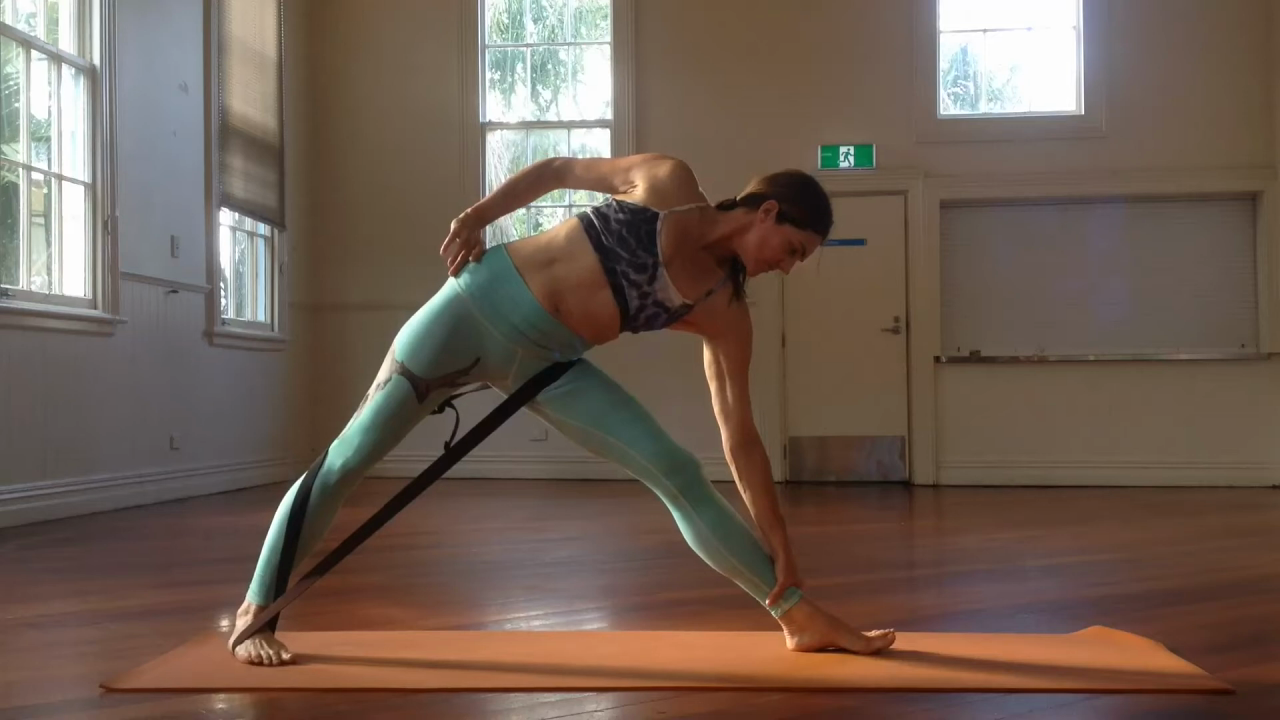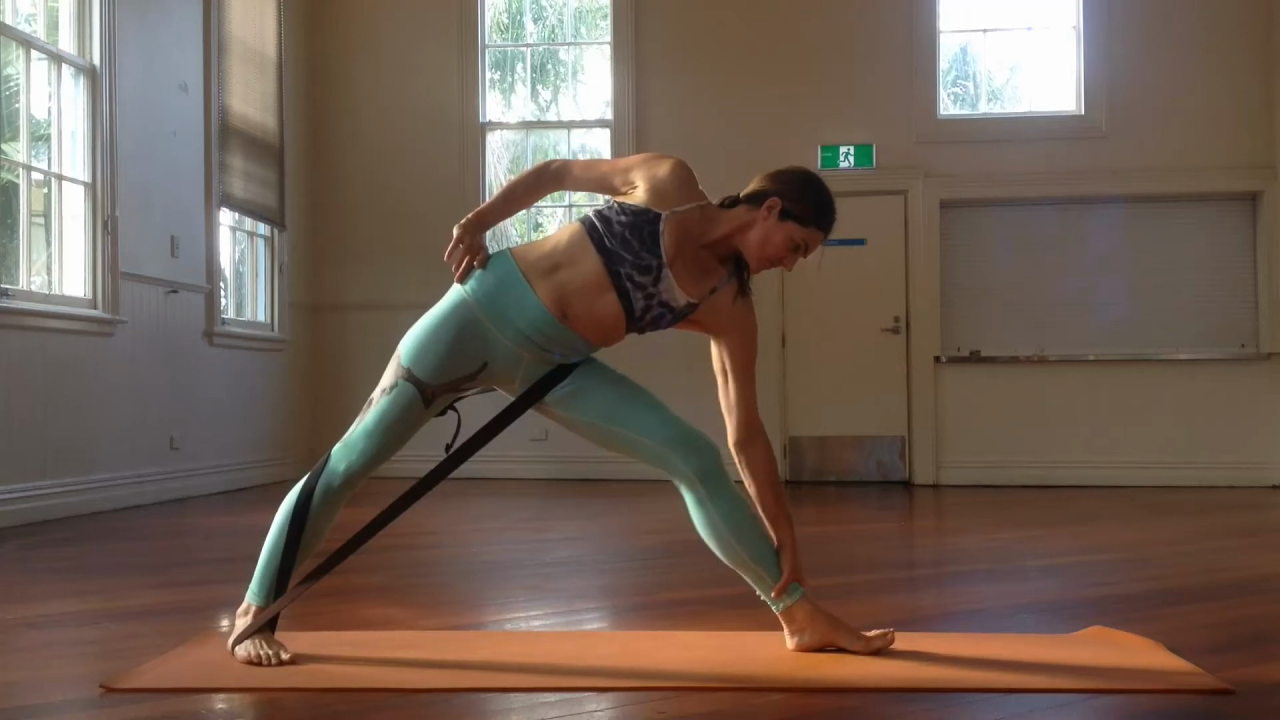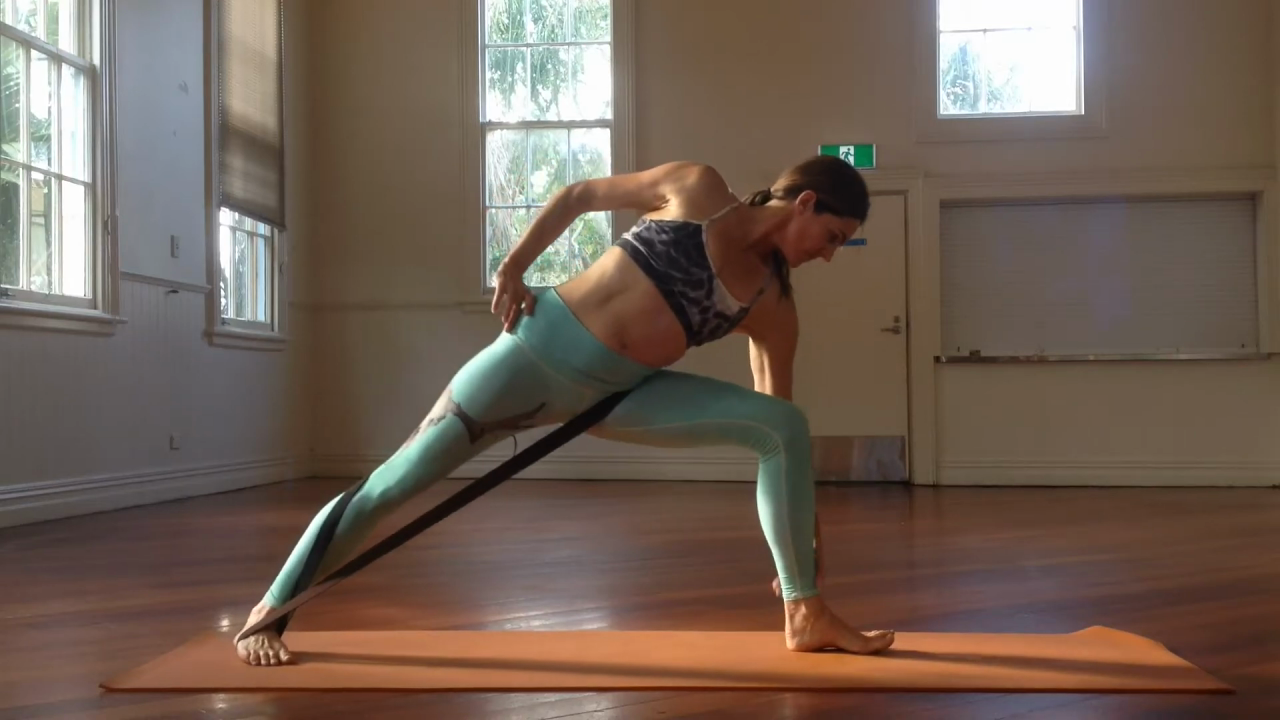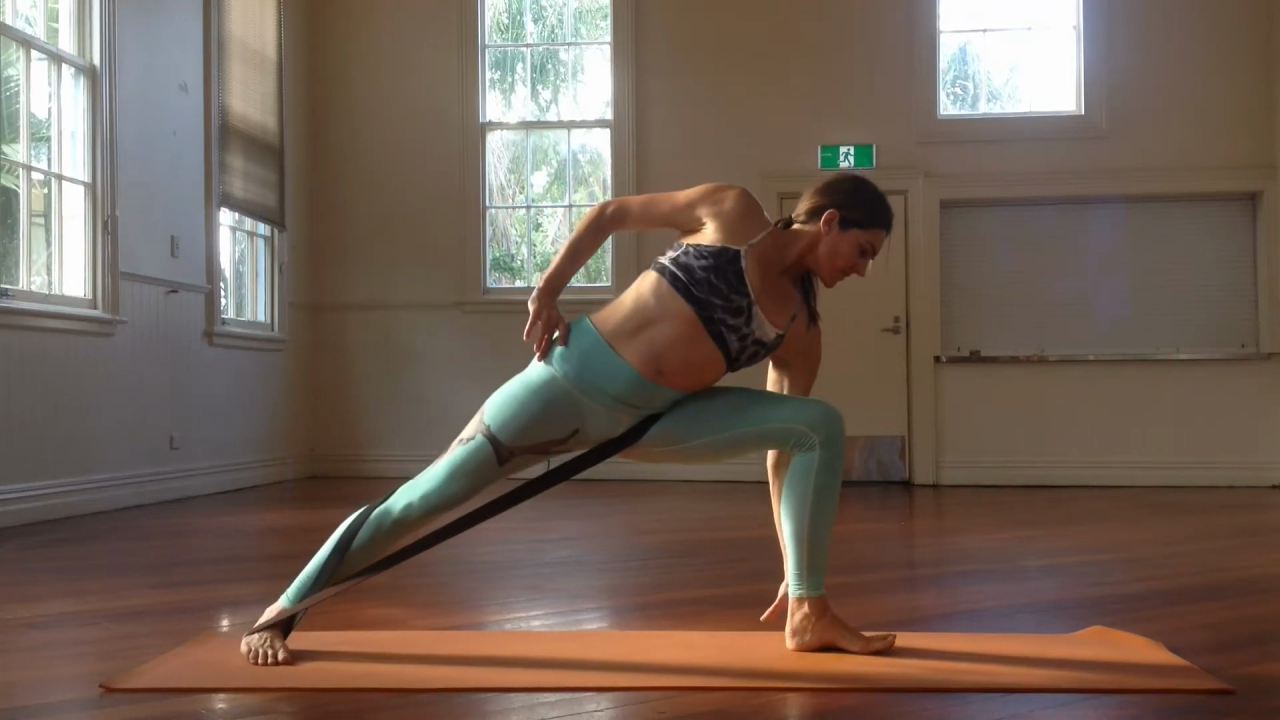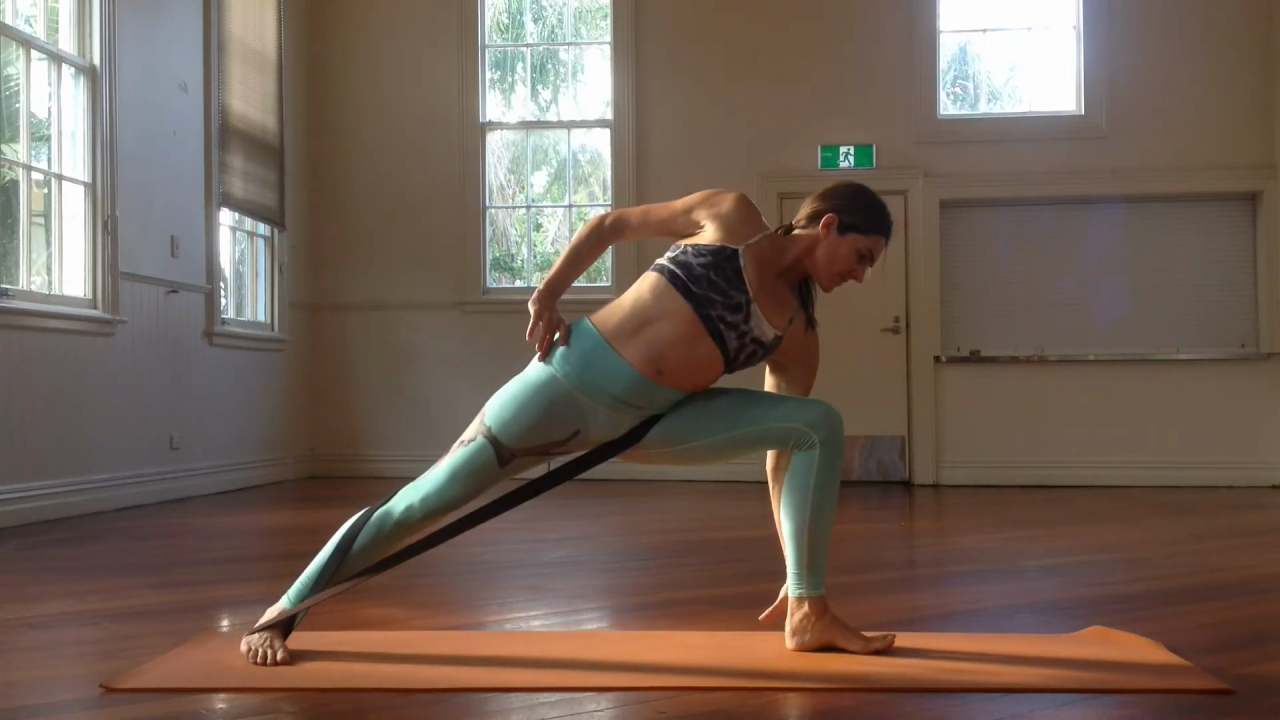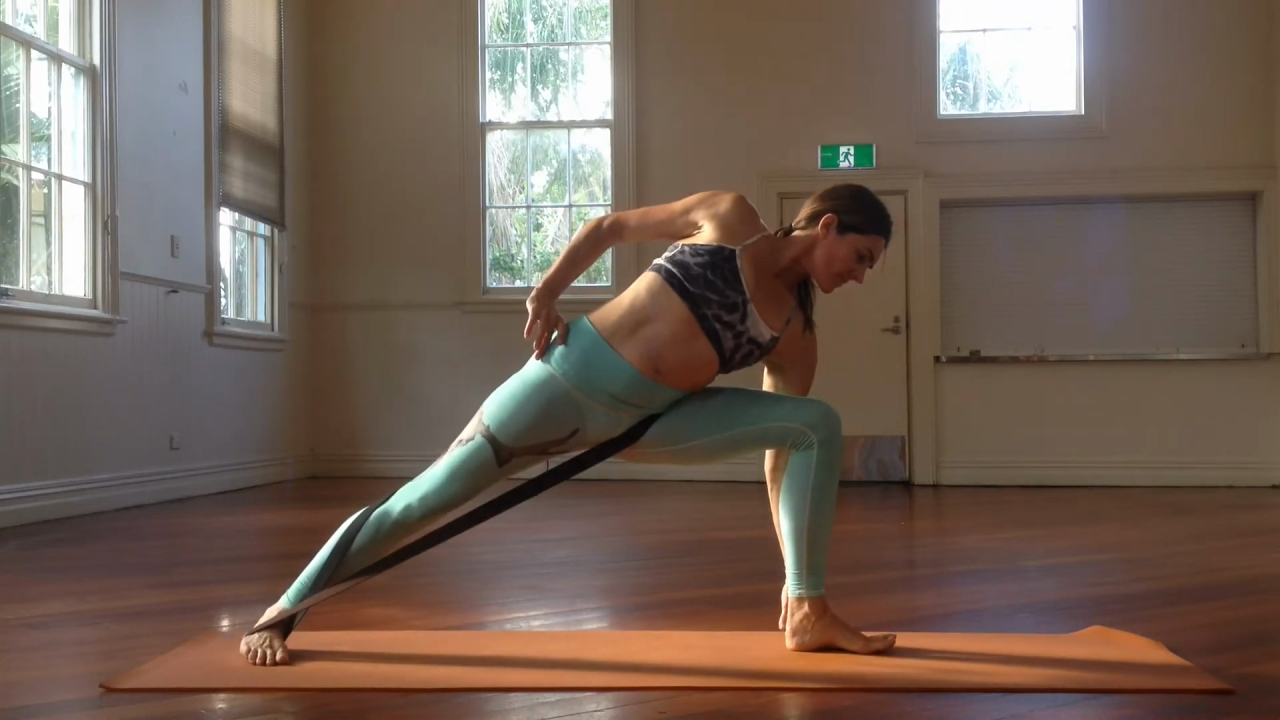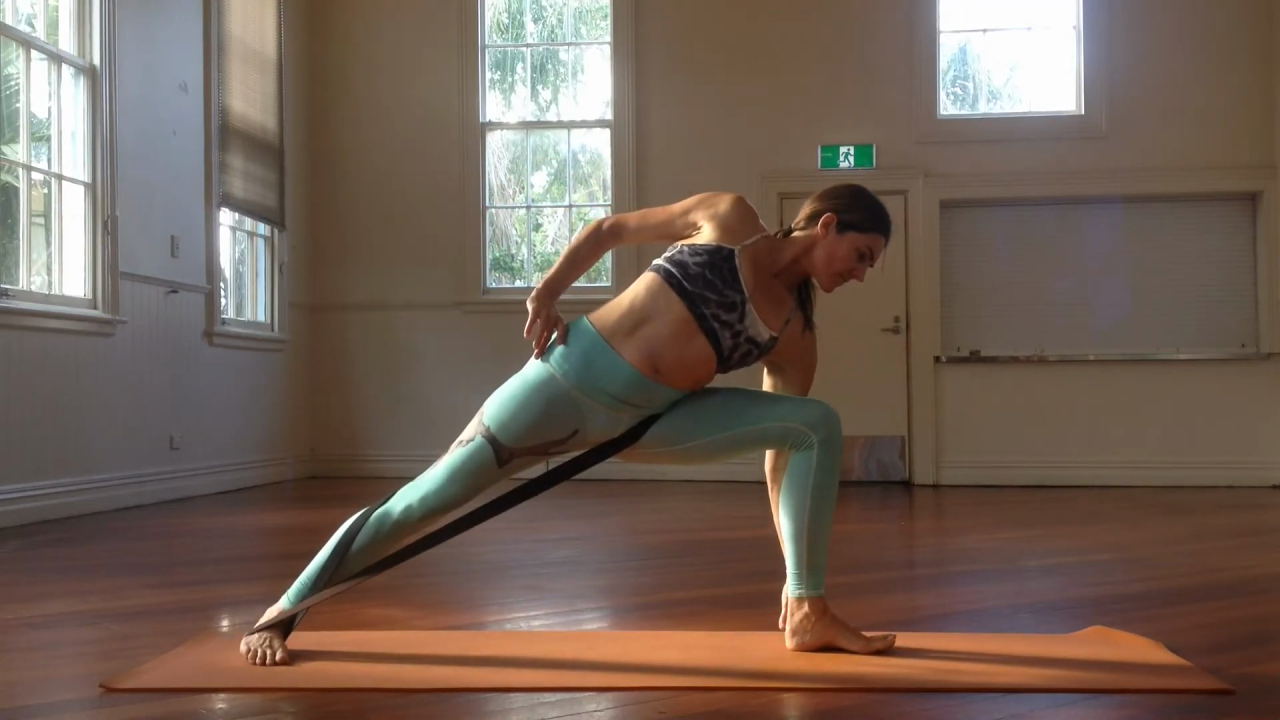
dt=0.7s
person 1, frame 1
left shoulder: (724, 311)
right shoulder: (669, 182)
left elbow: (740, 438)
right elbow: (556, 169)
left wrist: (779, 545)
right wrist: (475, 217)
left hip: (544, 362)
right hip: (476, 305)
left knee: (677, 473)
right knee: (347, 460)
left ankle: (798, 617)
right ankle: (255, 611)
person 1, frame 2
left shoulder: (730, 309)
right shoulder: (669, 182)
left elbow: (746, 432)
right elbow: (556, 172)
left wrist: (785, 535)
right wrist: (477, 222)
left hip: (551, 363)
right hip: (482, 311)
left knee: (696, 459)
right knee: (349, 463)
left ankle: (798, 615)
right ankle: (254, 613)
person 1, frame 3
left shoulder: (773, 307)
right shoulder: (697, 188)
left elbow: (773, 417)
right elbow: (579, 194)
left wrist: (806, 525)
right wrist: (513, 267)
left hip: (613, 394)
right hip: (536, 347)
left knee: (787, 424)
right knee: (390, 487)
left ankle: (806, 614)
right ankle: (268, 613)
person 1, frame 4
left shoulder: (800, 332)
right shoulder: (732, 212)
left elbow: (784, 444)
right elbow: (610, 213)
left wrist: (794, 565)
right wrist: (546, 292)
left hip: (647, 419)
right hip: (572, 376)
left knee: (821, 426)
right knee: (419, 502)
left ankle: (809, 614)
right ankle: (281, 612)
person 1, frame 5
left shoulder: (798, 337)
right shoulder: (731, 214)
left elbow: (783, 453)
right elbow: (612, 223)
left wrist: (794, 569)
right wrist: (547, 293)
left hip: (648, 421)
right hip: (571, 376)
left knee: (819, 425)
right knee: (423, 503)
left ankle: (809, 611)
right ankle: (282, 612)
person 1, frame 6
left shoulder: (795, 338)
right shoulder: (729, 216)
left elbow: (780, 453)
right elbow: (609, 227)
left wrist: (794, 572)
right wrist: (545, 293)
left hip: (644, 421)
right hip: (568, 374)
left knee: (817, 424)
right knee: (422, 502)
left ankle: (808, 611)
right ankle: (281, 611)
person 1, frame 7
left shoulder: (795, 337)
right shoulder: (729, 216)
left elbow: (781, 454)
right elbow: (609, 229)
left wrist: (794, 570)
right wrist: (545, 293)
left hip: (644, 421)
right hip: (568, 374)
left knee: (818, 425)
right knee: (423, 501)
left ankle: (808, 612)
right ankle: (282, 611)
